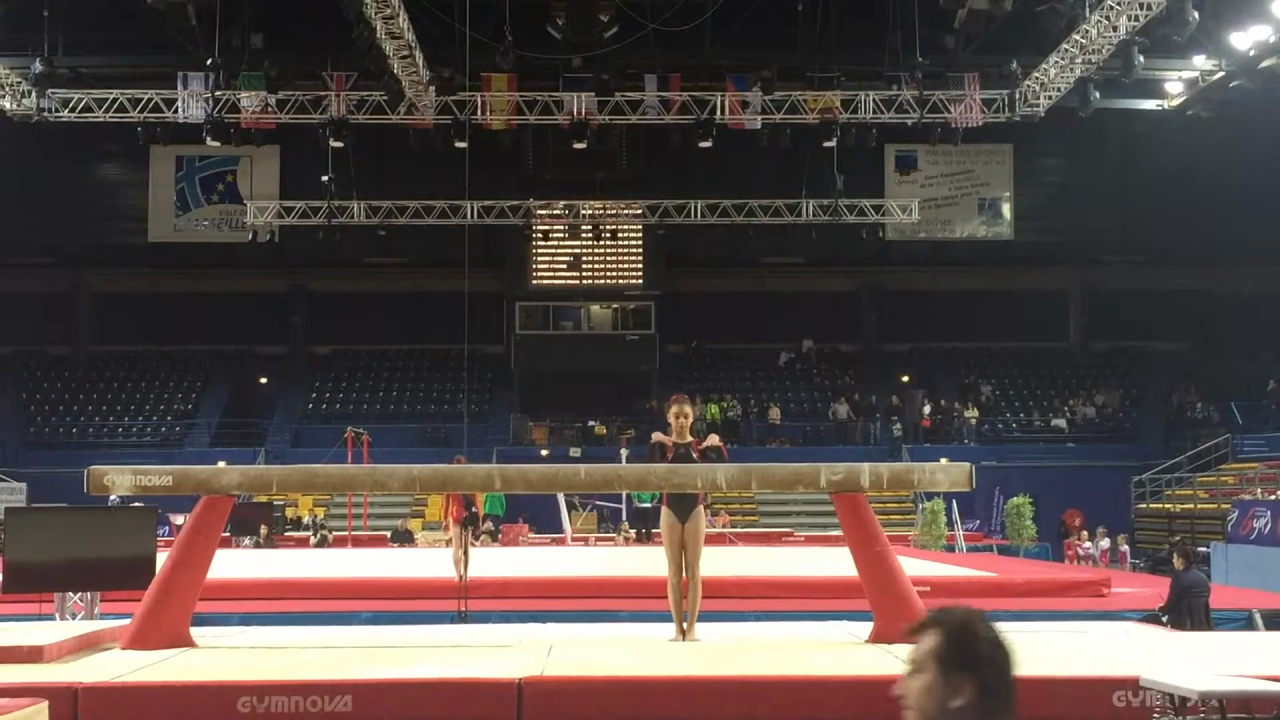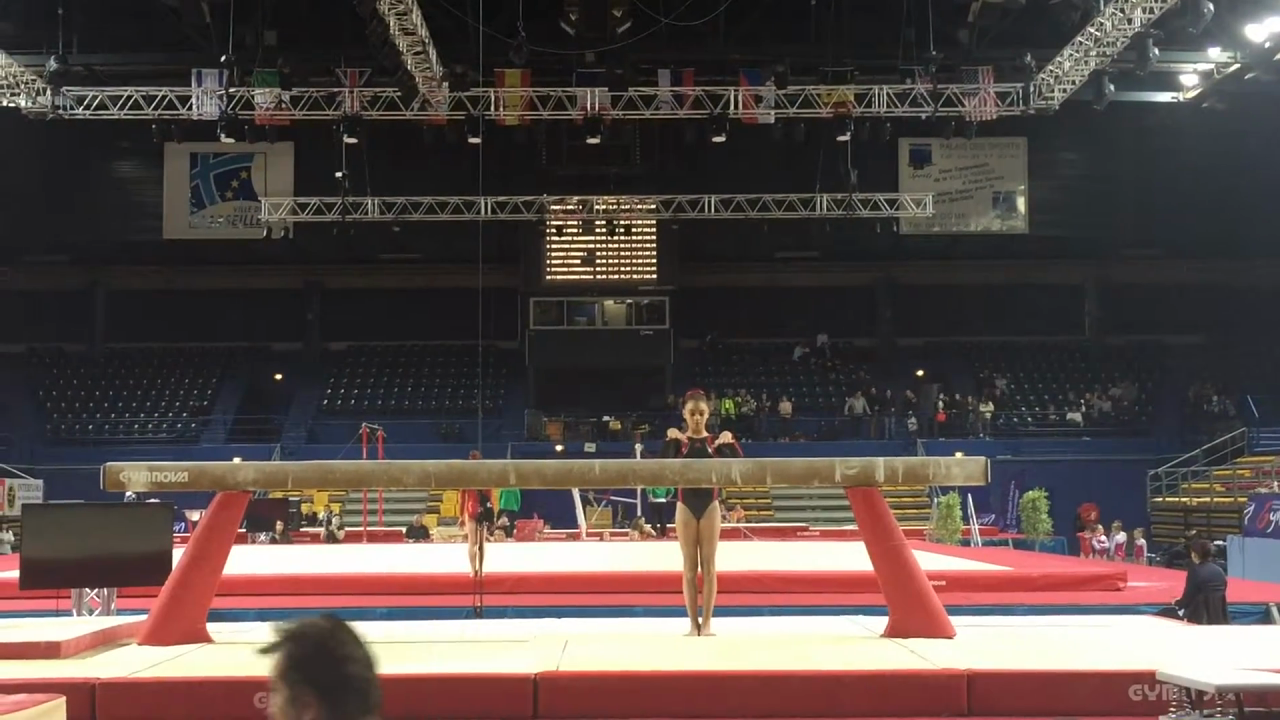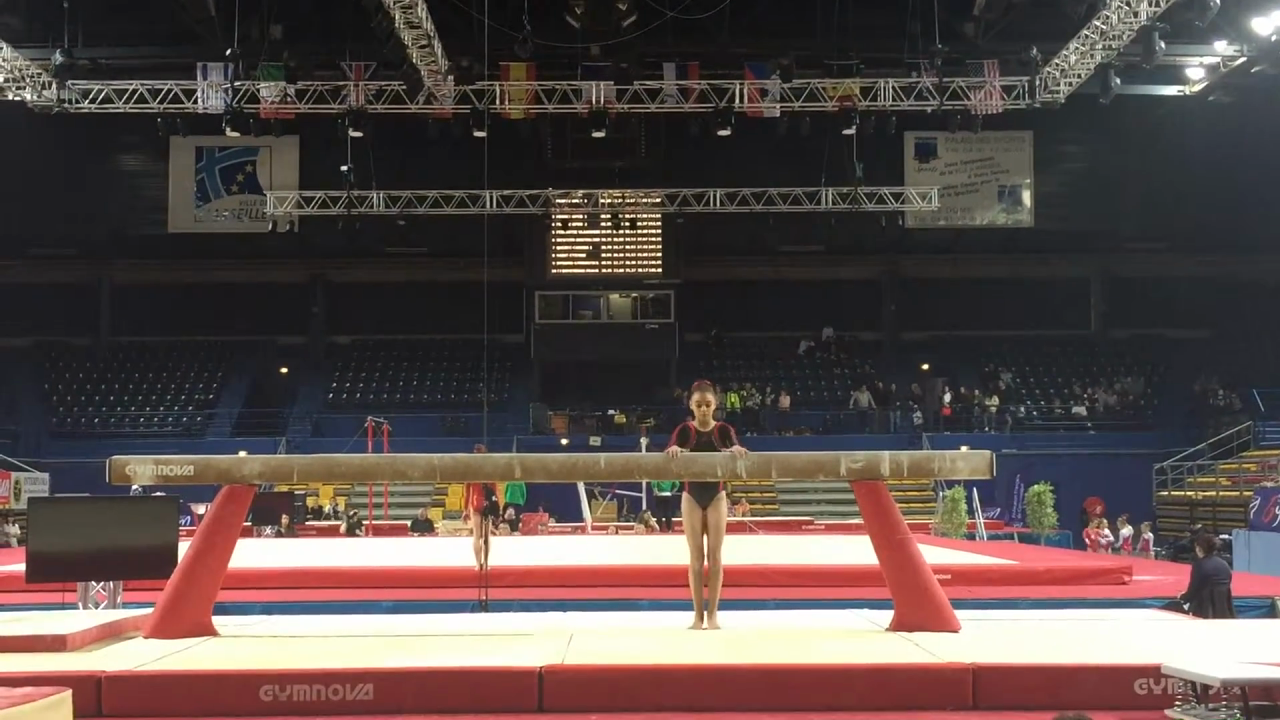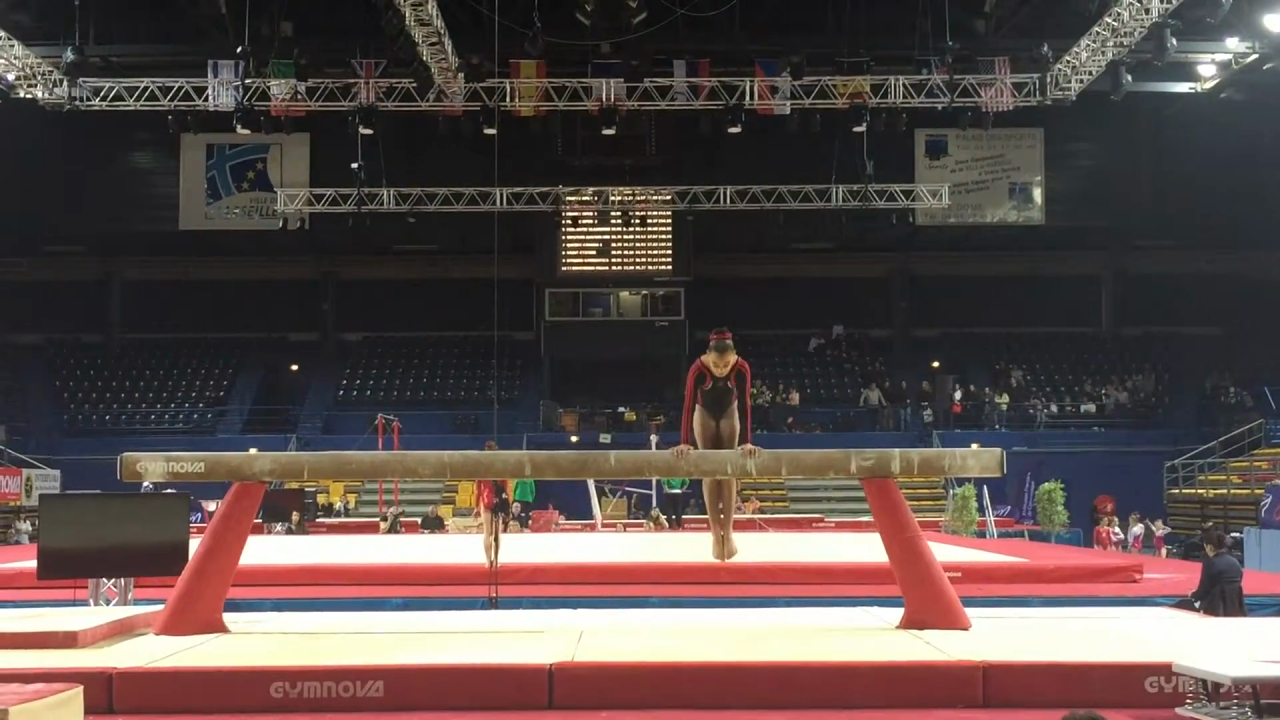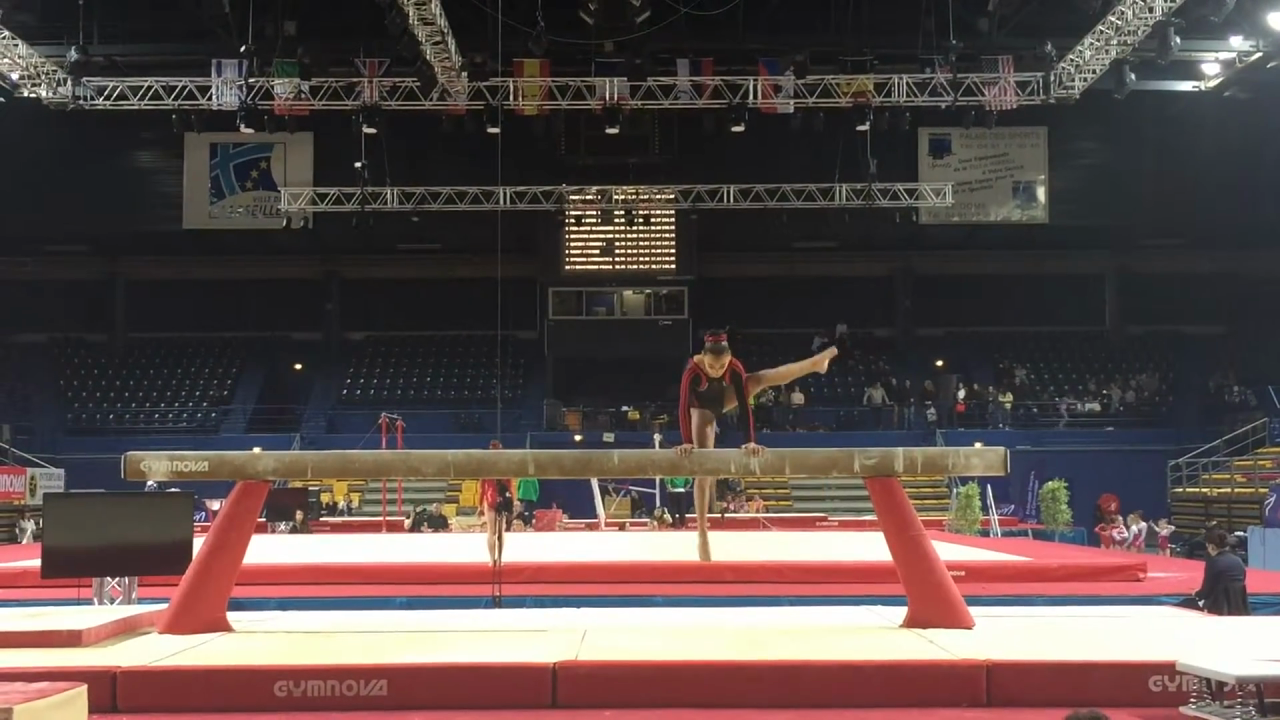
dt=1s
person 1, frame 1
left shoulder: (700, 446)
right shoulder: (663, 445)
left wrist: (717, 444)
right wrist: (654, 443)
left hip: (694, 511)
right hip: (670, 511)
left knee: (693, 570)
right knee: (674, 571)
left ankle: (691, 628)
right ankle: (678, 628)
person 1, frame 2
left shoulder: (716, 441)
right shoulder: (678, 441)
left wrist: (730, 441)
right wrist: (670, 439)
left hip: (709, 506)
right hip: (685, 506)
left knee: (708, 566)
right knee: (689, 566)
left ankle: (706, 623)
right ankle: (693, 623)
person 1, frame 3
left shoulder: (723, 429)
right shoulder: (685, 430)
left elbow: (735, 448)
right elbow: (673, 449)
left wrist: (737, 449)
right wrist: (672, 448)
left hip: (716, 497)
right hip: (692, 497)
left knee: (714, 556)
right knee: (697, 557)
left ankle: (712, 614)
right ankle: (698, 614)
person 1, frame 4
left shoulder: (742, 368)
right shoulder: (698, 369)
left elbow: (745, 405)
right elbow: (688, 405)
left wrist: (746, 442)
right wrist: (685, 443)
left hip: (729, 411)
right hip: (704, 412)
left ankle: (728, 531)
right ankle: (716, 533)
person 1, frame 5
left shoulder: (735, 367)
right shoulder: (692, 371)
left elbow: (744, 404)
right elbow: (684, 407)
left wrist: (749, 441)
right wrist: (687, 442)
left hip: (724, 396)
right hip: (702, 409)
left knee: (762, 379)
left ankle: (814, 363)
right ankle: (702, 534)
